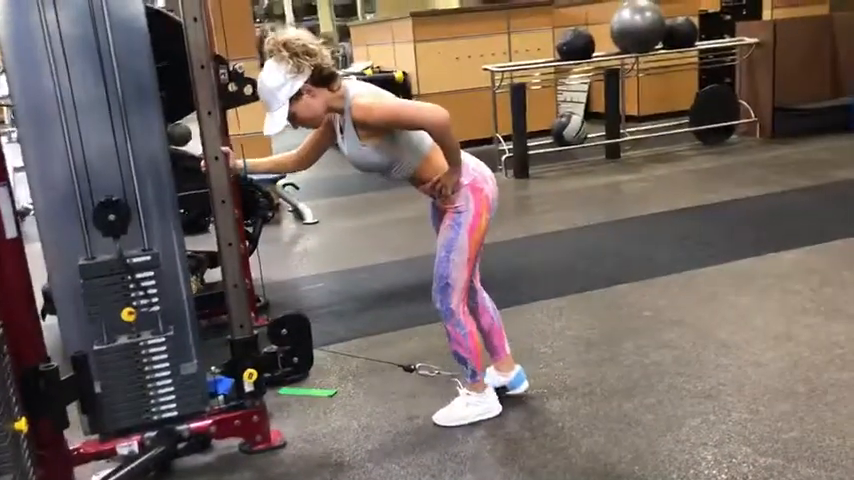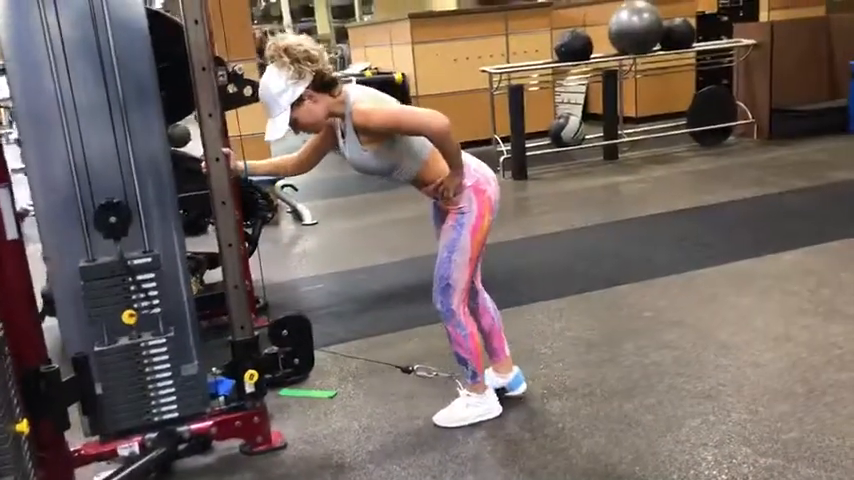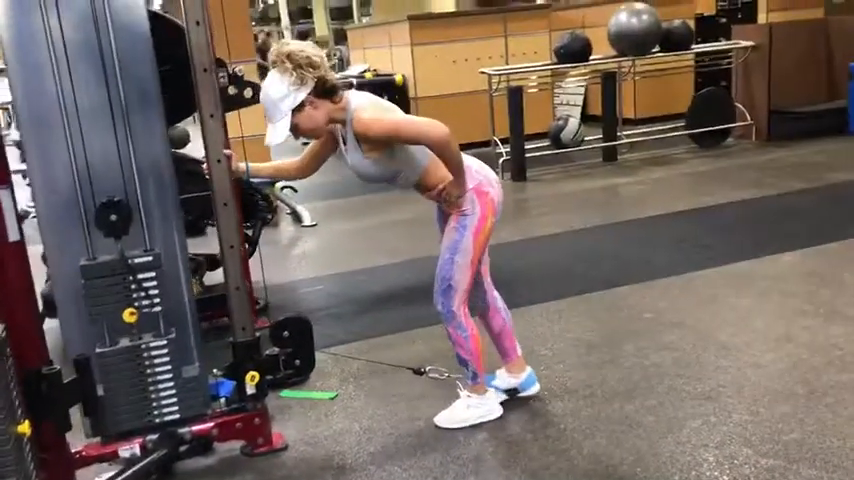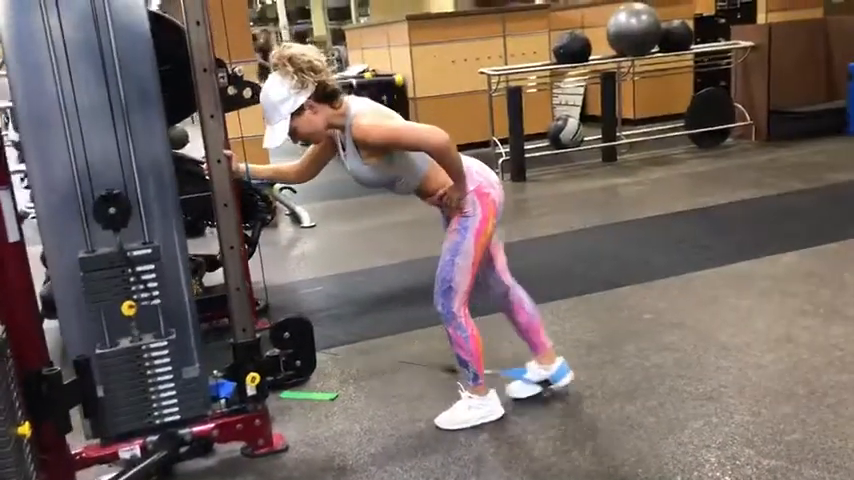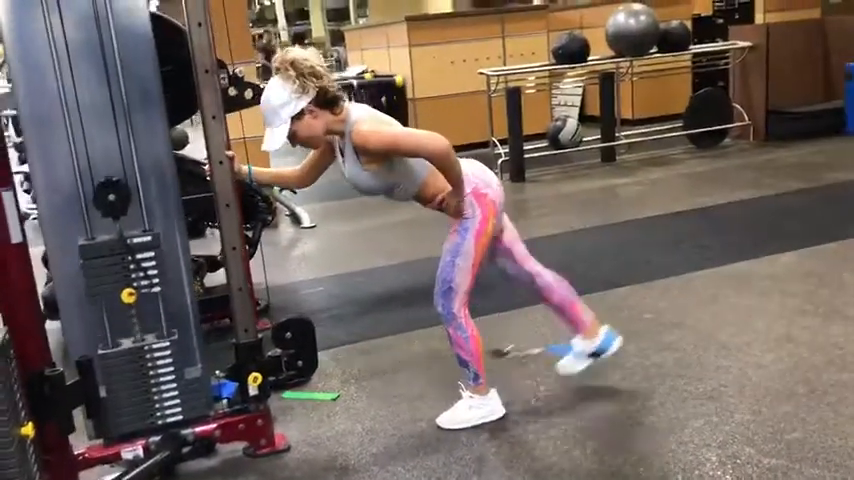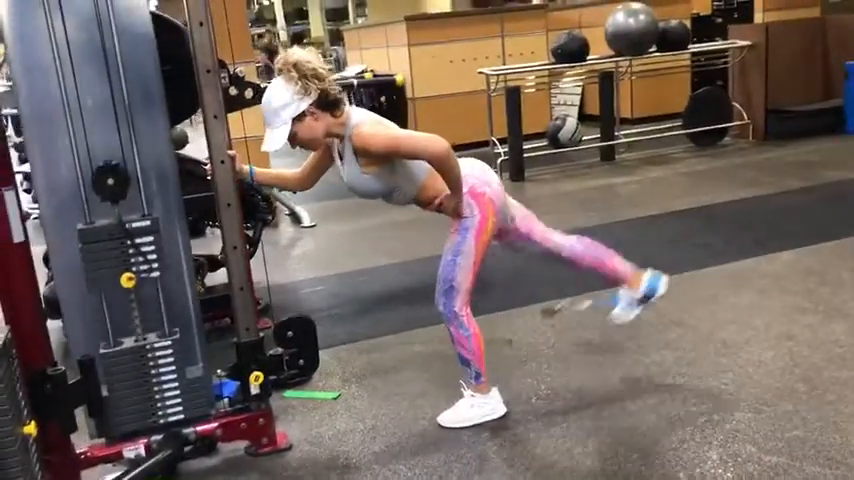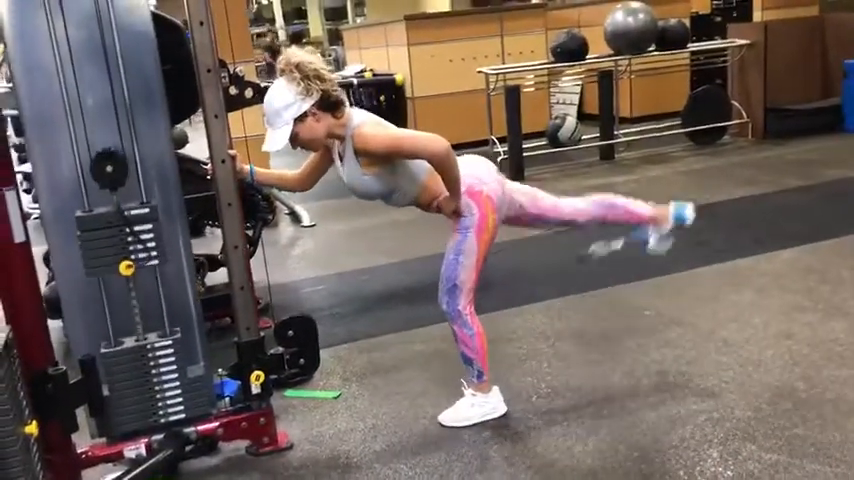
dt=0.1s
person 1, frame 1
left shoulder: (362, 106)
right shoulder: (336, 114)
left elbow: (438, 117)
right elbow: (298, 161)
left wrist: (454, 172)
right wrist: (239, 165)
left hip: (467, 189)
right hip: (449, 193)
left knee: (449, 298)
right knee: (467, 289)
left ankle: (479, 395)
right ankle: (505, 370)
person 1, frame 2
left shoulder: (363, 111)
right shoulder: (336, 118)
left elbow: (437, 123)
right elbow: (299, 164)
left wrist: (456, 174)
right wrist: (240, 167)
left hip: (469, 190)
right hip: (450, 194)
left knee: (450, 299)
right knee: (467, 290)
left ankle: (479, 396)
right ankle: (504, 371)
person 1, frame 3
left shoulder: (362, 120)
right shoulder: (335, 122)
left elbow: (438, 132)
right elbow: (301, 169)
left wrist: (458, 182)
right wrist: (241, 169)
left hip: (473, 191)
right hip: (458, 192)
left knee: (449, 302)
right knee: (476, 288)
left ankle: (480, 397)
right ankle: (516, 370)
person 1, frame 4
left shoulder: (362, 125)
right shoulder: (338, 128)
left elbow: (438, 139)
right elbow: (302, 171)
left wrist: (460, 188)
right wrist: (242, 169)
left hip: (473, 197)
right hip: (461, 197)
left knee: (449, 303)
right knee: (497, 283)
left ankle: (481, 399)
right ankle: (547, 362)
person 1, frame 5
left shoulder: (361, 131)
right shoulder: (334, 132)
left elbow: (438, 144)
right elbow: (301, 178)
left wrist: (457, 197)
right wrist: (245, 172)
left hip: (473, 194)
right hip: (468, 191)
left knee: (449, 305)
right knee: (523, 268)
left ankle: (482, 399)
right ankle: (591, 333)
person 1, frame 6
left shoulder: (362, 134)
right shoulder: (335, 137)
left elbow: (439, 147)
right elbow: (301, 179)
left wrist: (456, 197)
right wrist: (246, 172)
left hip: (475, 197)
right hip: (473, 192)
left knee: (452, 304)
right knee: (551, 243)
left ankle: (483, 397)
right ankle: (637, 281)
person 1, frame 7
left shoulder: (362, 135)
right shoulder: (335, 138)
left elbow: (439, 146)
right elbow: (301, 181)
left wrist: (454, 198)
right wrist: (248, 173)
left hip: (474, 195)
right hip: (473, 184)
left knee: (455, 304)
right knee: (575, 212)
left ankle: (483, 396)
right ankle: (661, 216)
